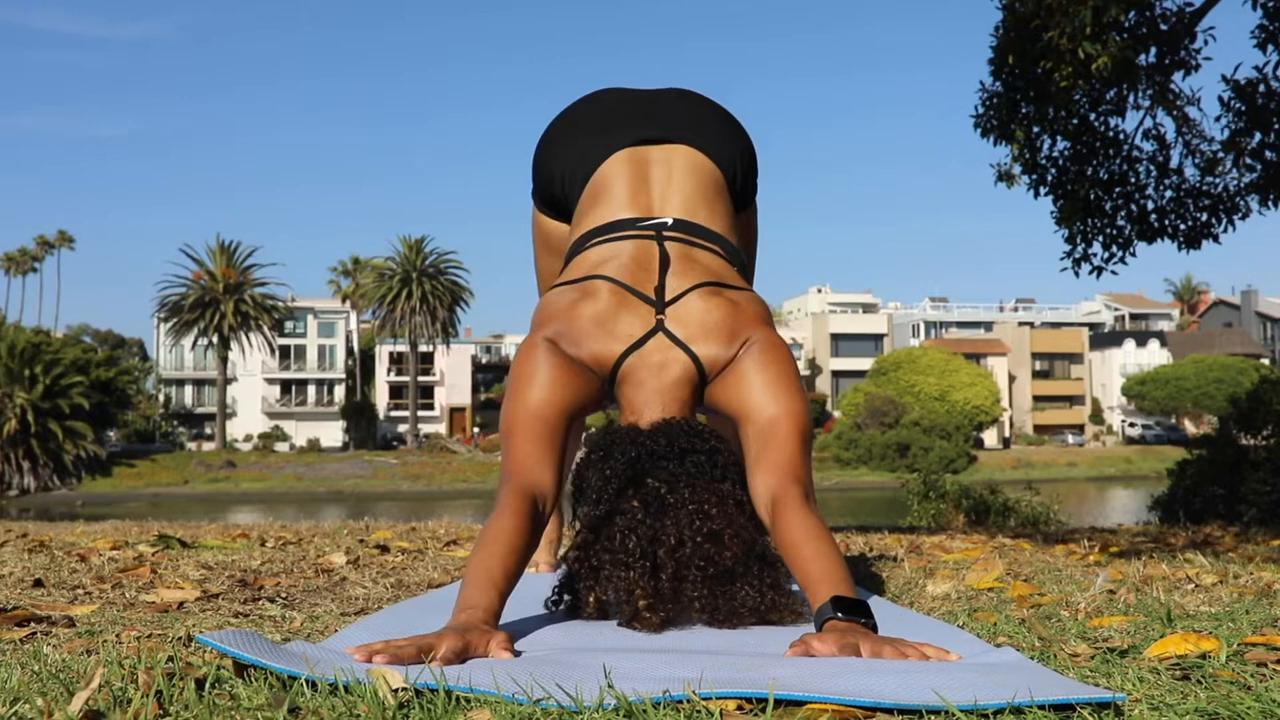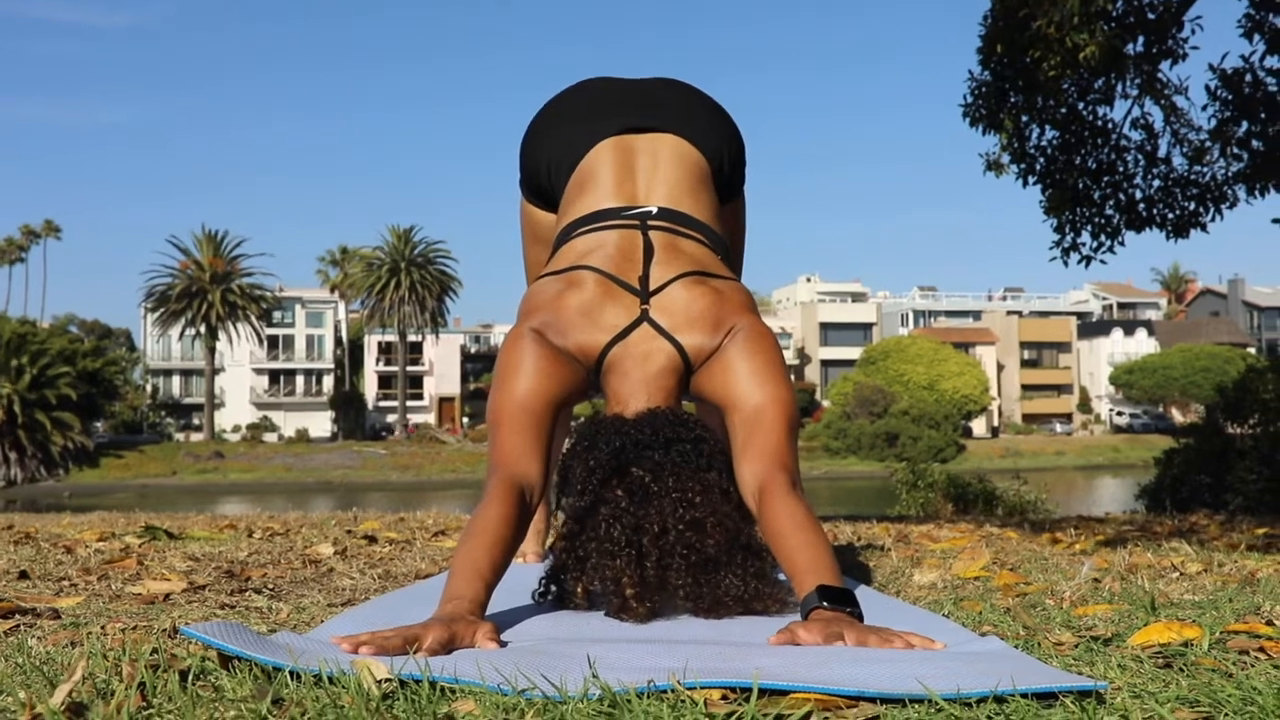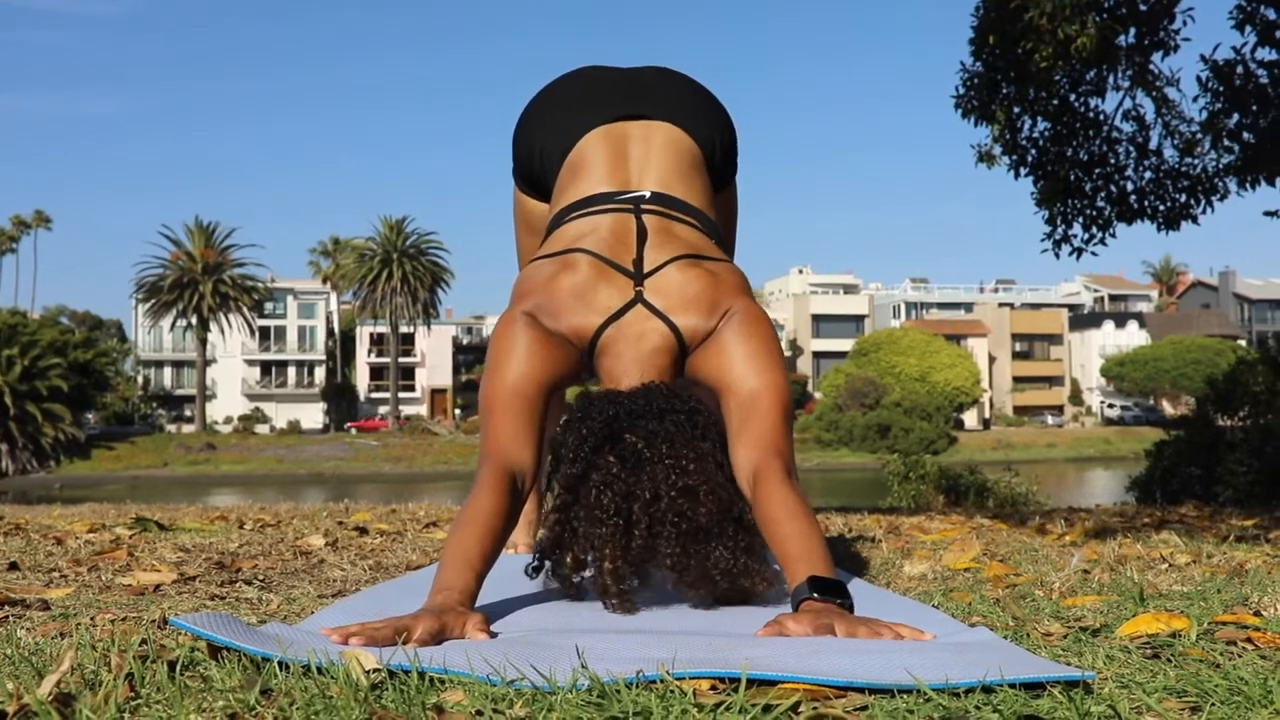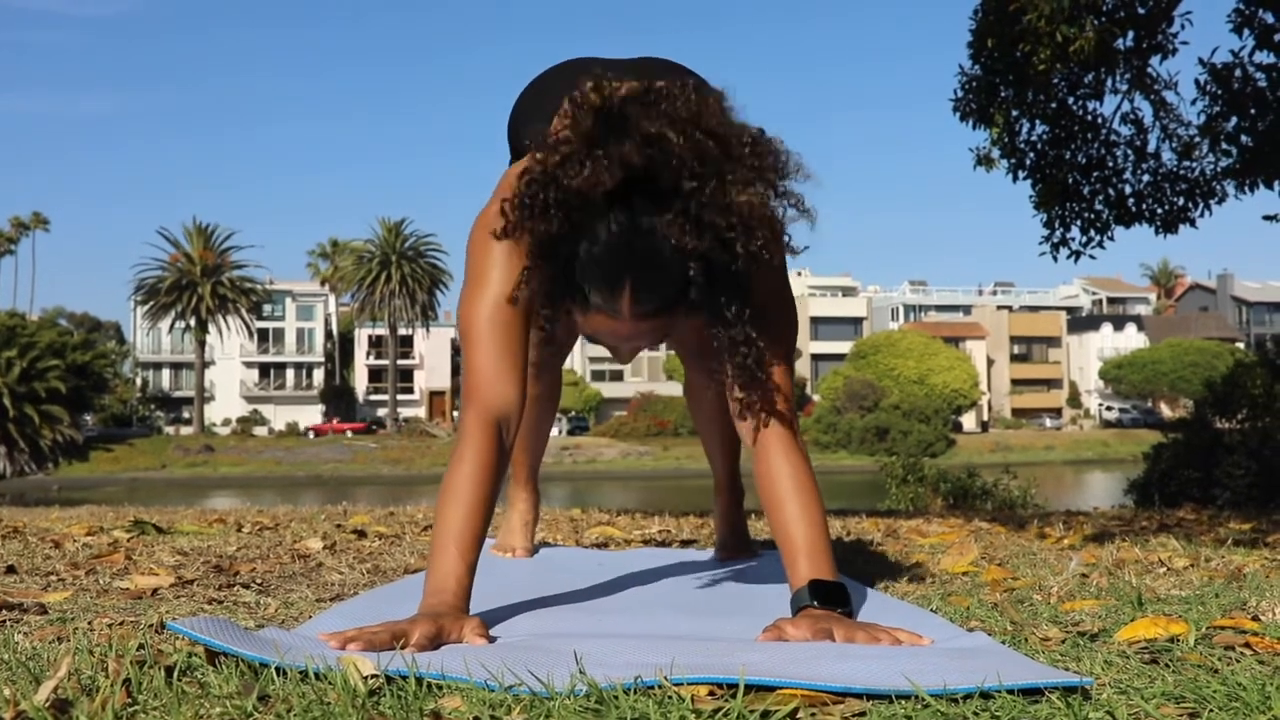
dt=0.7s
person 1, frame 1
left shoulder: (747, 353)
right shoulder: (558, 354)
left elbow: (788, 498)
right elbow: (520, 495)
left wrist: (843, 617)
right ankle: (545, 541)
person 1, frame 2
left shoulder: (733, 345)
right shoulder: (545, 345)
left elbow: (775, 484)
right elbow: (509, 485)
left wrist: (829, 606)
left ankle: (721, 530)
right ankle: (536, 527)
person 1, frame 3
left shoulder: (727, 325)
right shoulder: (540, 325)
left elbow: (769, 472)
right elbow: (500, 472)
left wrist: (819, 596)
right wrist: (447, 603)
left ankle: (711, 512)
right ankle: (531, 506)
person 1, frame 4
left shoulder: (734, 235)
right shoulder: (515, 226)
left elbow: (772, 419)
right elbow: (485, 421)
left wrist: (821, 600)
right wrist: (442, 605)
left knee: (712, 351)
right knee: (537, 348)
left ankle: (727, 500)
right ankle: (522, 497)
